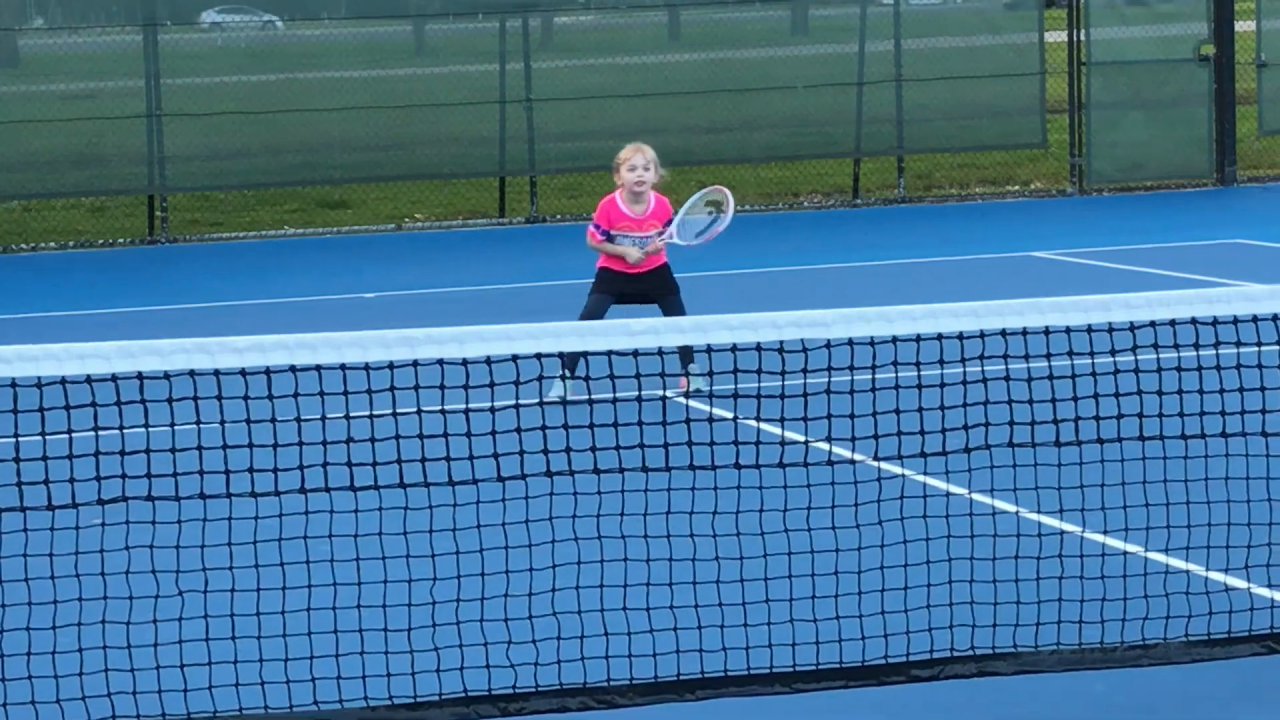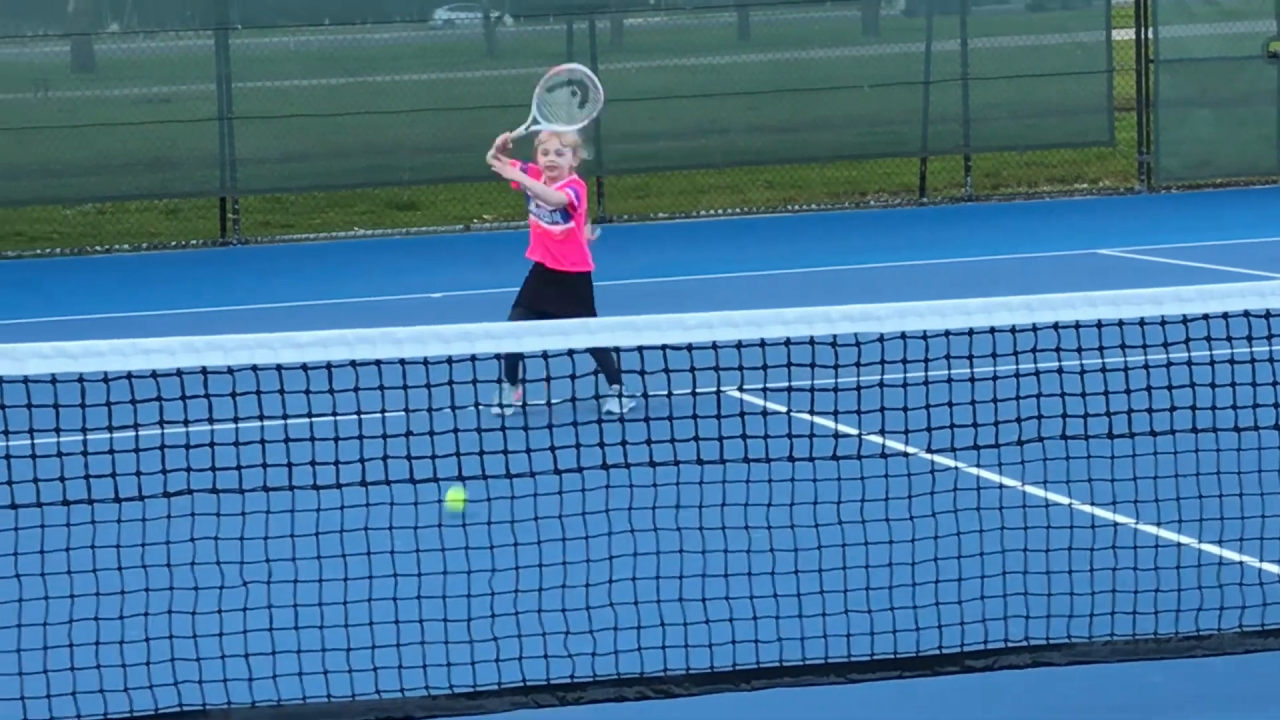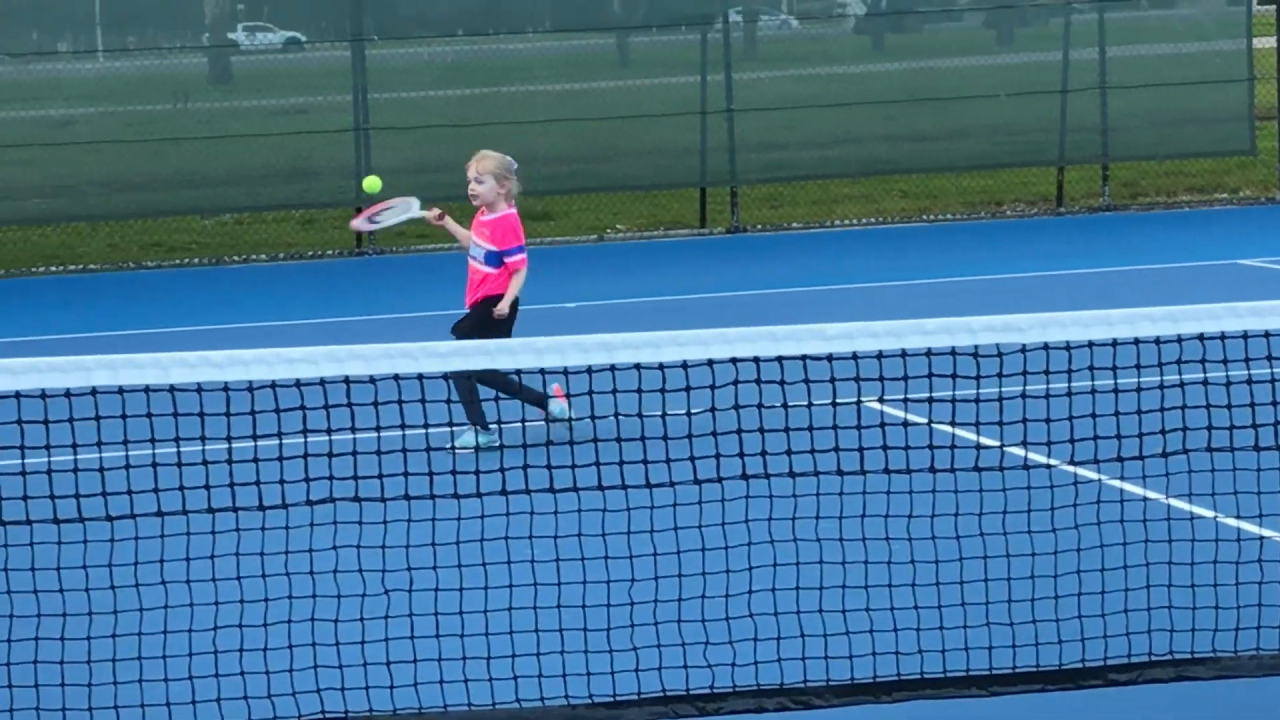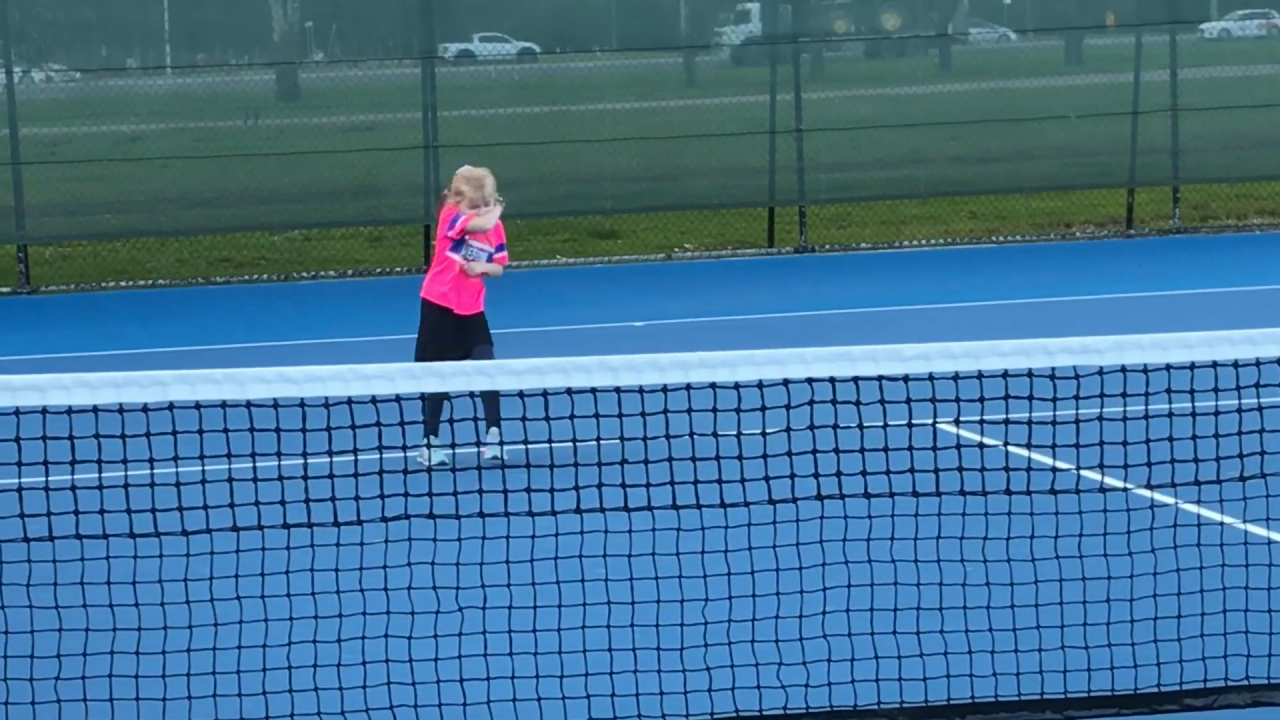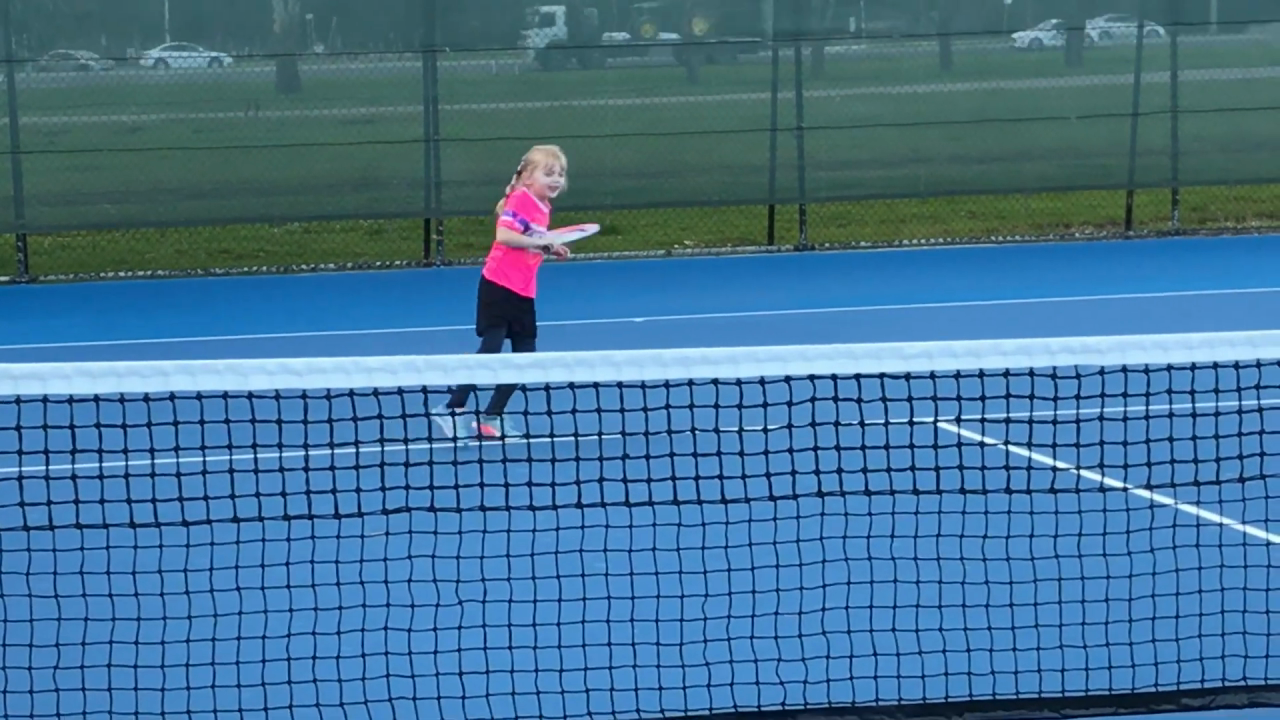
dt=0.5s
person 1, frame 1
left shoulder: (663, 205)
right shoulder: (609, 206)
right elbow: (594, 241)
left wrist: (660, 246)
right wrist: (624, 251)
left hip: (654, 270)
right hip: (613, 270)
left knee: (678, 319)
right knee: (589, 318)
left ankle: (690, 369)
right ankle: (566, 377)
person 1, frame 2
left shoulder: (576, 186)
right shoulder: (535, 174)
left elbow: (553, 198)
right elbow: (495, 160)
left wrist: (515, 177)
right wrist: (500, 147)
left hip: (574, 272)
right hip: (543, 268)
left ankle: (616, 389)
right ankle: (511, 386)
person 1, frame 3
left shoulder: (506, 222)
right shoulder: (483, 215)
left elbow: (520, 269)
left wrist: (507, 301)
right wrist: (444, 222)
left hip: (495, 304)
right hip: (481, 302)
right knee: (479, 368)
left ankle: (479, 429)
right ankle: (545, 397)
person 1, frame 4
left shoulder: (495, 230)
right shoulder: (451, 216)
left elbow: (498, 266)
right elbow: (482, 224)
left wrist: (482, 269)
right wrist: (494, 212)
left hip: (472, 312)
right hip: (438, 307)
left ankle: (493, 434)
right ankle: (431, 441)
person 1, frame 5
left shoulder: (543, 207)
right shoulder: (521, 200)
right elbow: (506, 237)
left wrist: (551, 251)
right wrist: (546, 242)
left hip: (524, 291)
right hip: (498, 287)
left knee: (525, 353)
right knee: (490, 350)
left ankle: (491, 418)
right ankle: (453, 408)
